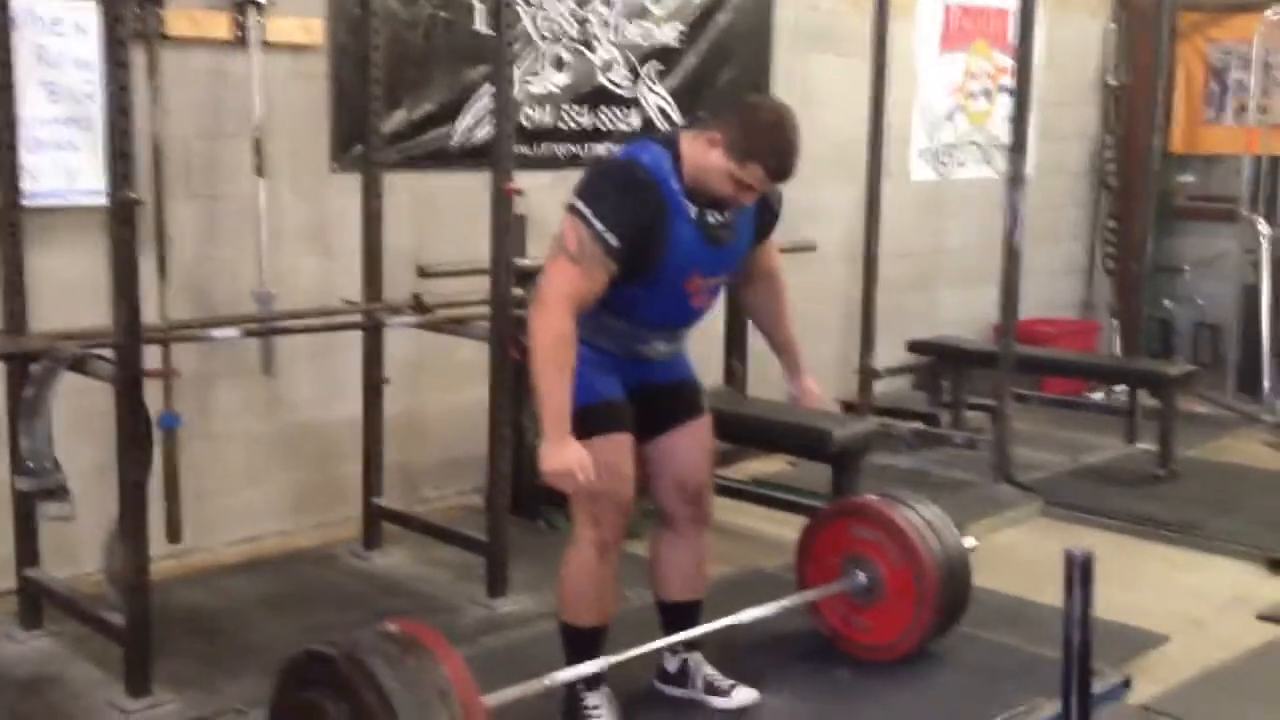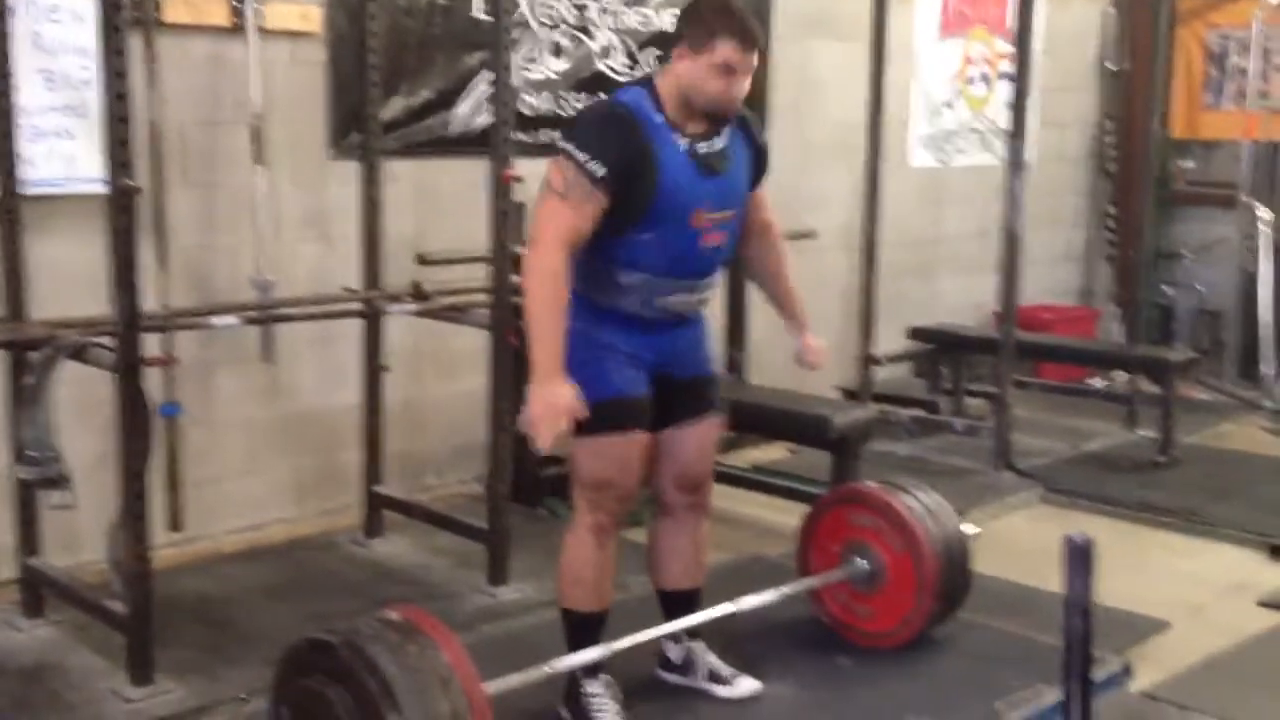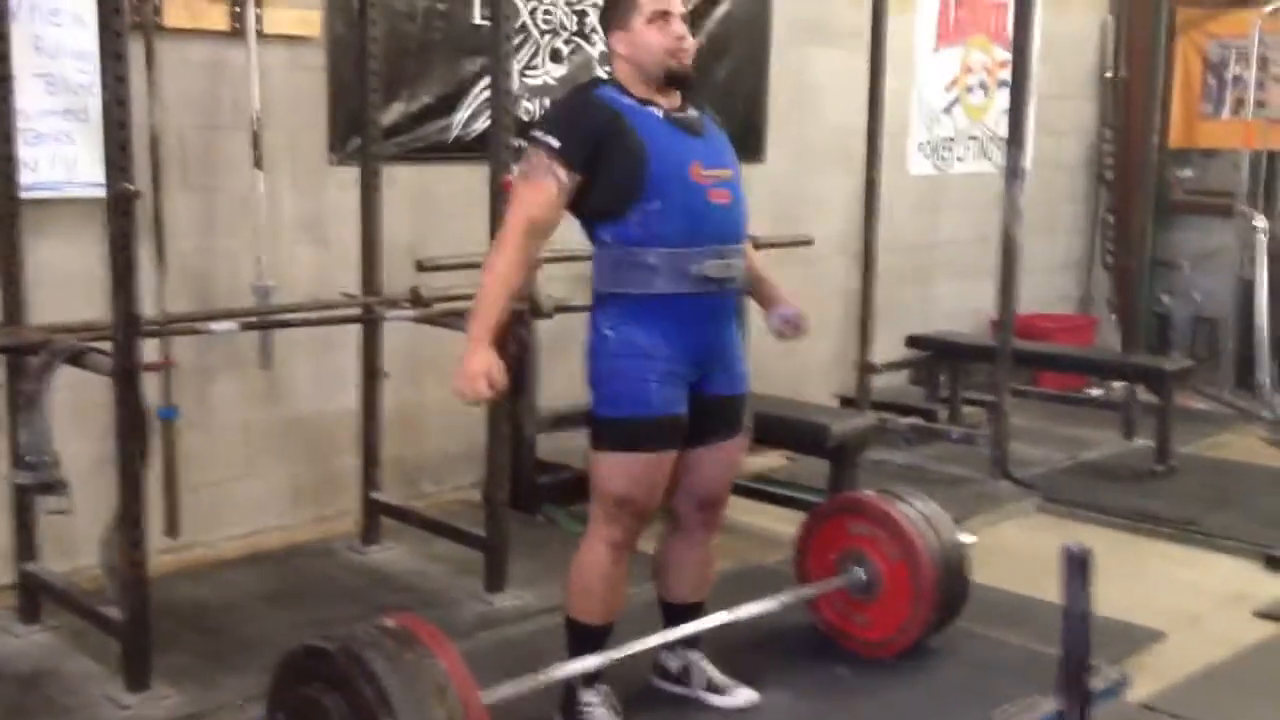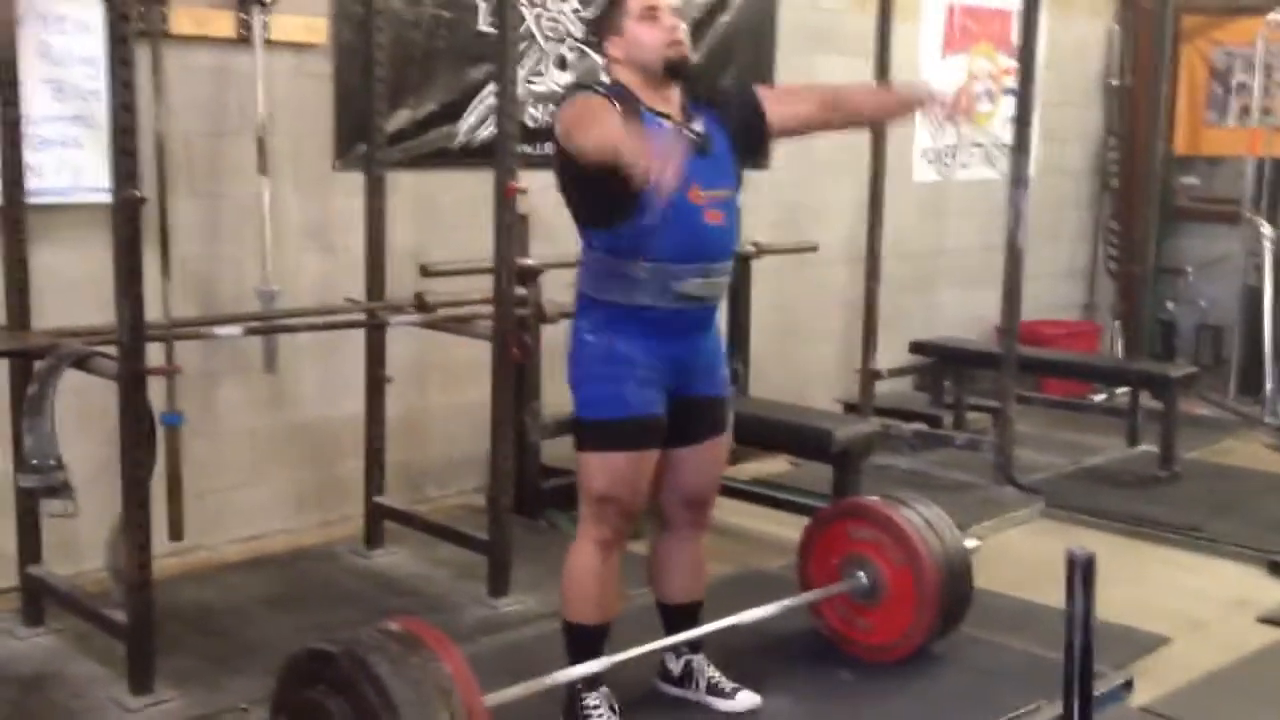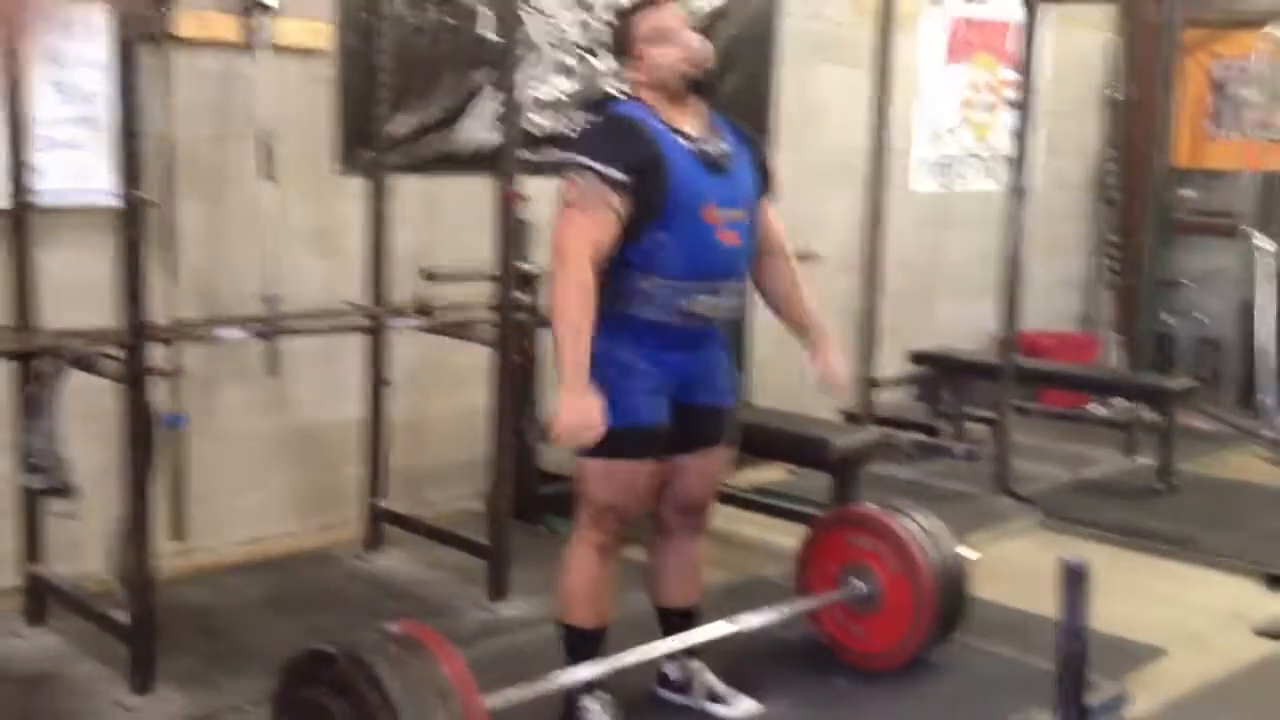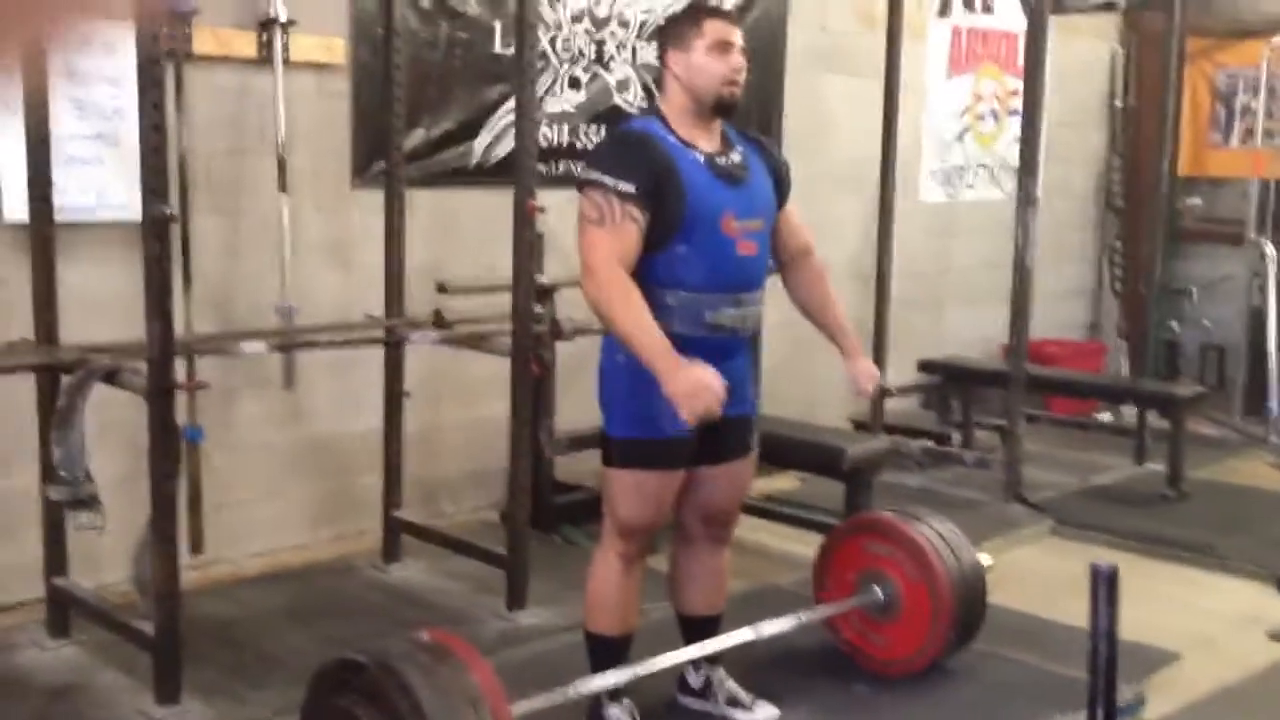
dt=0.5s
person 1, frame 1
left shoulder: (753, 198)
right shoulder: (629, 188)
left elbow: (760, 279)
right elbow: (553, 307)
left wrist: (795, 370)
right wrist: (556, 435)
left hip: (659, 357)
right hip: (589, 358)
left knee: (689, 506)
right knee: (604, 520)
left ankle: (680, 661)
person 1, frame 2
left shoulder: (742, 137)
right shoulder: (613, 130)
left elbow: (758, 235)
right elbow: (548, 248)
left wrist: (798, 324)
right wrist: (548, 377)
left hip: (681, 336)
right hip: (605, 340)
left knee: (688, 495)
right knee: (602, 510)
left ankle: (682, 647)
person 1, frame 3
left shoulder: (704, 123)
right shoulder: (590, 118)
right elbow: (522, 229)
left wrist: (772, 298)
right wrist: (481, 340)
left hip: (721, 340)
right hip: (641, 342)
left knee: (701, 512)
right knee: (621, 521)
left ankle: (680, 658)
person 1, frame 4
left shoulder: (723, 113)
right shoulder: (600, 108)
left elbow: (823, 105)
right elbow: (587, 131)
left wrist: (915, 97)
right wrist: (636, 145)
left hip: (698, 340)
right hip: (622, 343)
left knee: (689, 508)
right knee: (608, 520)
left ankle: (683, 660)
person 1, frame 5
left shoulder: (737, 144)
right shoulder: (617, 142)
left elbow: (770, 257)
right elbow: (575, 262)
left wrist: (820, 342)
right wrist: (575, 385)
left hip: (708, 355)
right hip: (634, 355)
left knee: (688, 517)
right knee: (607, 524)
person 1, frame 6
left shoulder: (759, 159)
right shoulder: (633, 155)
left elbow: (798, 261)
right elbow: (603, 273)
left wrist: (850, 349)
right wrist: (671, 370)
left hip: (732, 369)
right hip: (659, 369)
left knee: (712, 527)
right knee: (630, 535)
